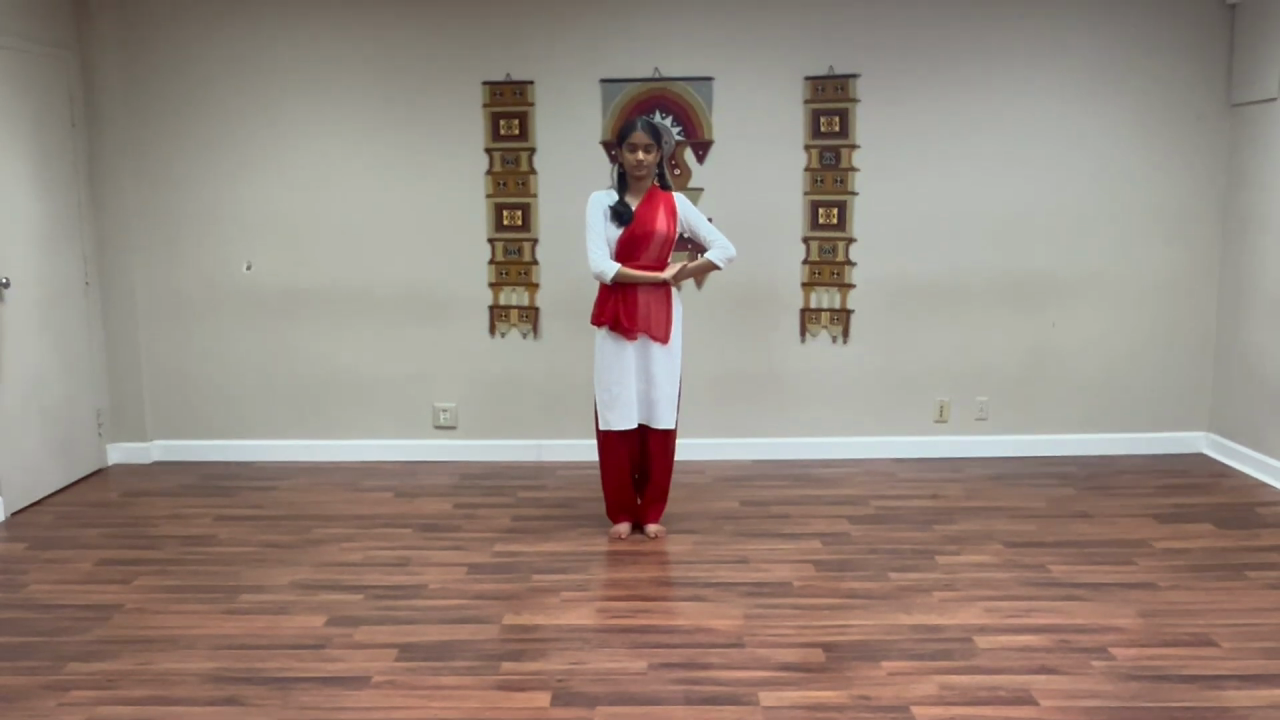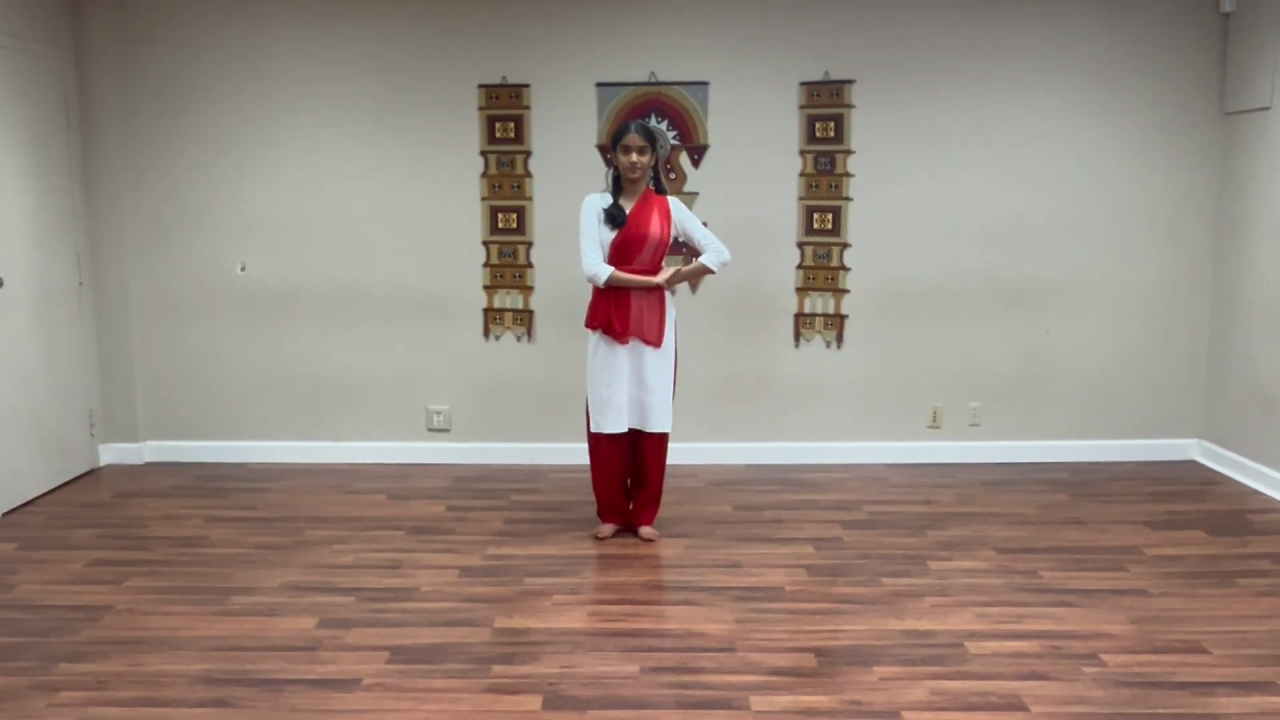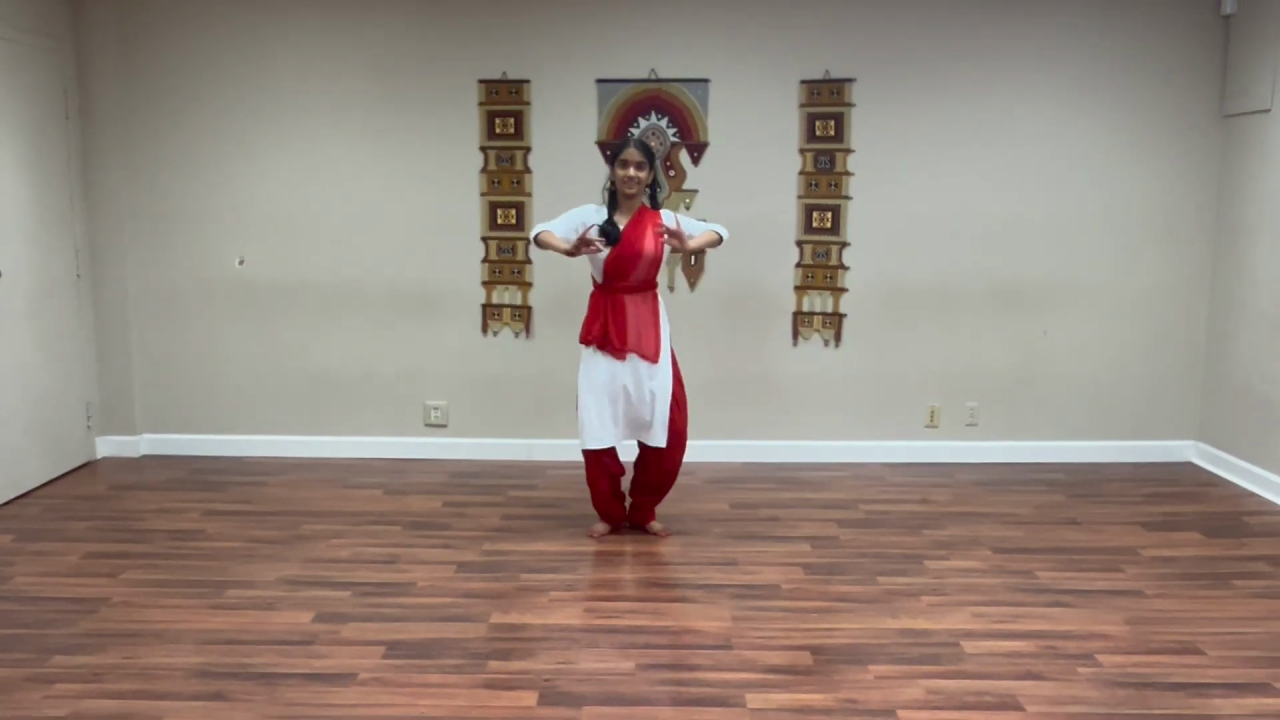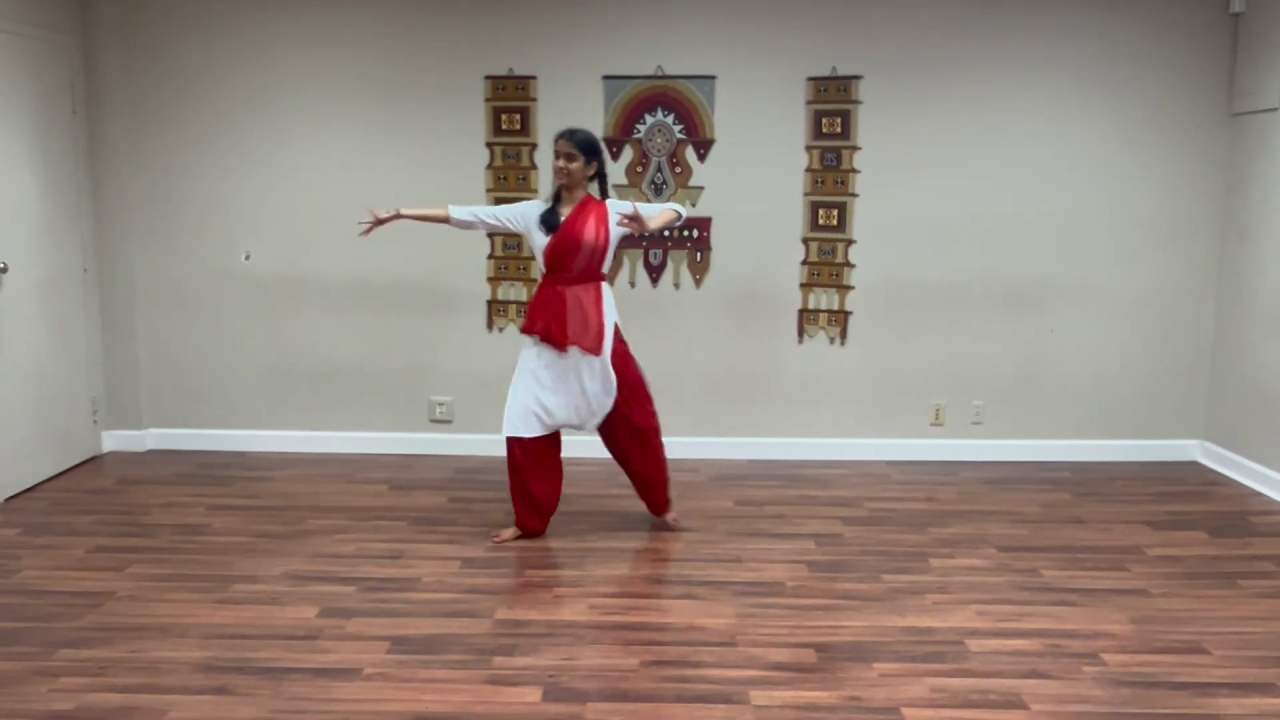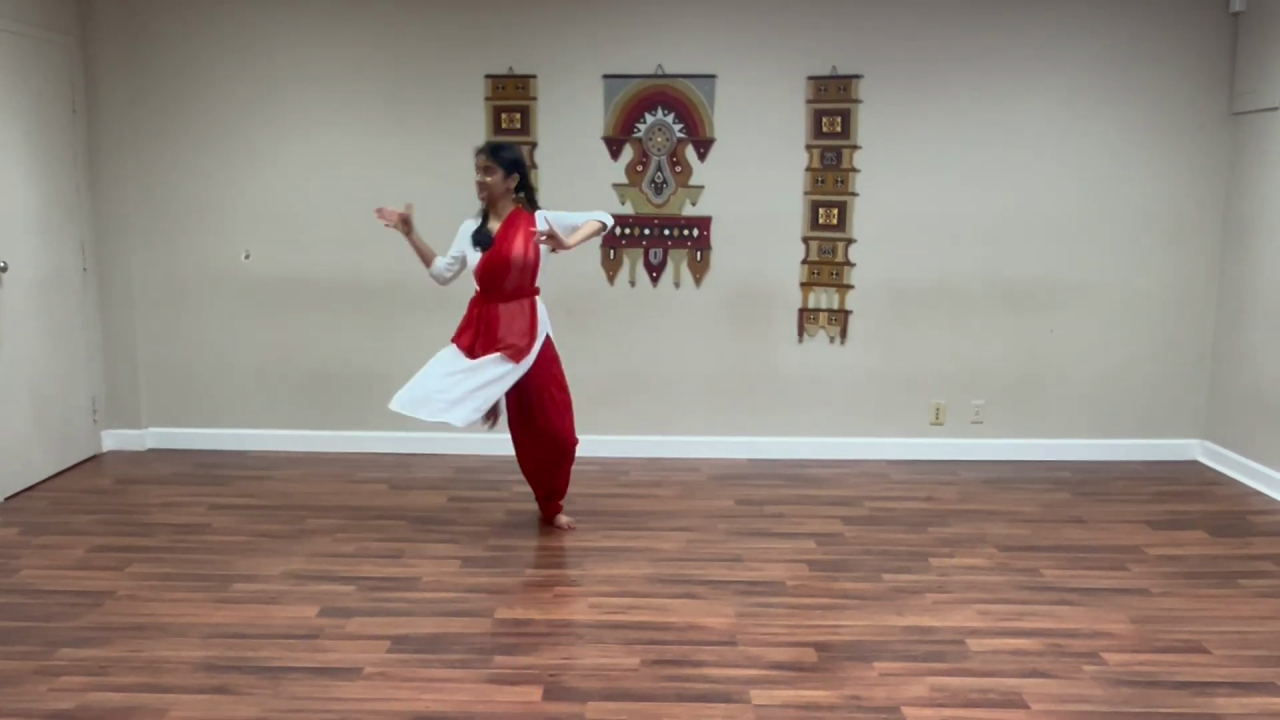
dt=1s
person 1, frame 1
left shoulder: (675, 202)
right shoulder: (601, 201)
left elbow: (724, 249)
right elbow: (599, 266)
left wrist: (680, 275)
right wrist: (659, 274)
left hip: (660, 317)
right hip: (616, 317)
left knee: (659, 413)
right knee: (616, 414)
left ankle: (652, 512)
right ankle: (622, 512)
person 1, frame 2
left shoulder: (669, 207)
right shoulder: (595, 205)
left elbow: (719, 254)
right elbow: (592, 269)
left wrist: (672, 280)
right wrist: (651, 279)
left hip: (654, 322)
right hip: (608, 322)
left knee: (652, 420)
right knee: (607, 420)
left ankle: (643, 516)
right ankle: (612, 514)
person 1, frame 3
left shoulder: (664, 220)
right shoulder: (590, 216)
left elbow: (718, 232)
right elbow: (541, 233)
left wrist: (688, 246)
right wrist: (568, 249)
left hip: (649, 328)
right hip: (603, 330)
left knee: (667, 429)
right knee: (598, 429)
left ankle: (643, 511)
right ankle: (610, 513)
person 1, frame 4
left shoulder: (613, 211)
right shoulder: (534, 212)
left elbow: (675, 211)
right elbow: (468, 215)
left wrist: (650, 227)
right wrist: (405, 214)
left hip: (595, 320)
right hip: (548, 324)
left knee: (631, 417)
right knee: (526, 420)
left ankle: (659, 503)
right ankle: (531, 519)
person 1, frame 5
left shoulder: (540, 222)
right shoulder: (473, 230)
left elbow: (603, 219)
right elbow: (442, 273)
left wrist: (570, 244)
right wrist: (411, 234)
left hip: (527, 333)
right hip: (479, 331)
left knee: (552, 432)
right knee: (423, 396)
left ankle: (552, 507)
right ankle: (484, 407)
